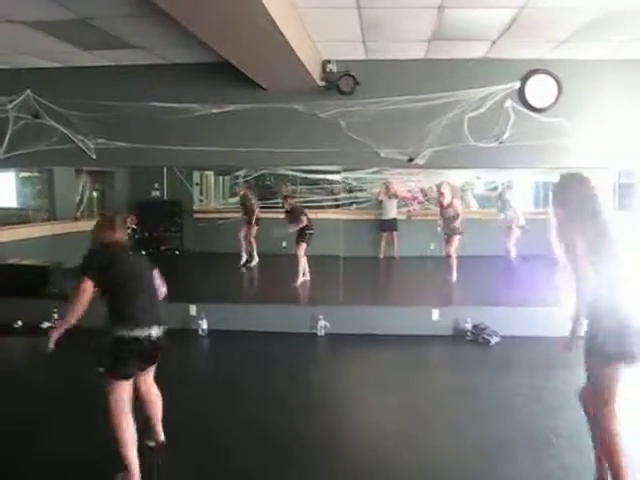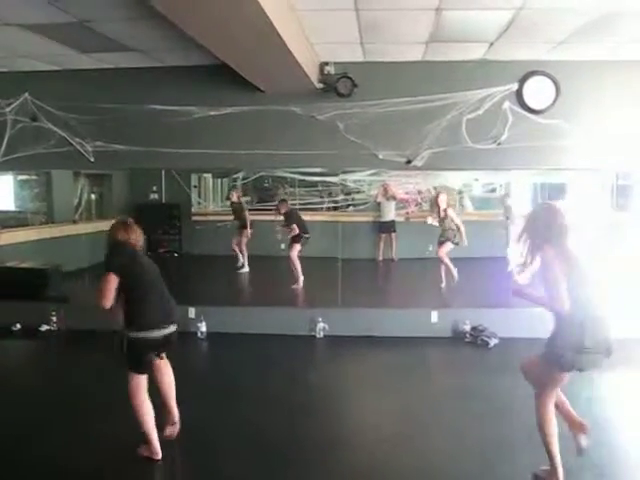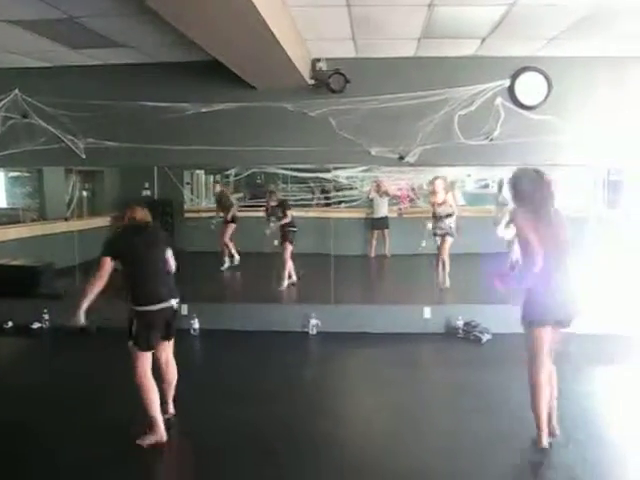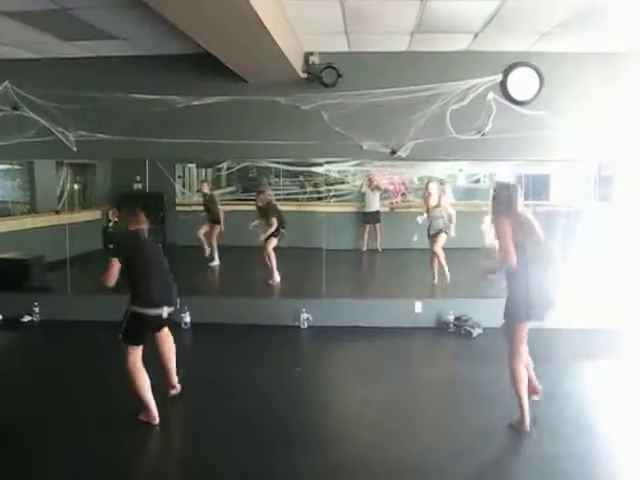
dt=0.3s
person 1, frame 1
left shoulder: (572, 230)
right shoulder: (598, 226)
left elbow: (586, 281)
left wrist: (575, 325)
left hip: (606, 325)
left knee: (604, 412)
right knee: (590, 396)
person 1, frame 2
left shoulder: (548, 254)
right shoulder: (563, 252)
left elbow: (562, 305)
left wrist: (526, 295)
left hip: (573, 333)
right hip: (593, 331)
left knee: (544, 398)
right knee: (532, 369)
right ankle: (575, 423)
person 1, frame 3
left shoulder: (523, 216)
right shoulder: (554, 215)
left elbow: (535, 261)
right elbow: (563, 253)
left wrist: (523, 284)
left hip: (543, 295)
right hip: (563, 293)
left knee: (537, 364)
right knee: (546, 360)
left ankle: (542, 434)
right ankle: (552, 423)
person 1, frame 4
left shoulder: (503, 221)
right shoulder: (528, 220)
left elbow: (510, 261)
right elbow: (541, 257)
left hip: (524, 290)
right hip: (541, 289)
left knee: (517, 354)
right knee: (516, 338)
left ankle: (524, 419)
right ankle: (533, 385)
person 2, frame 1
left shoulder: (96, 258)
right shoulder: (136, 256)
left elbow: (78, 307)
right elbow: (161, 290)
left wrist: (56, 331)
left hip: (129, 331)
right hip: (154, 326)
left knee: (119, 402)
right knee: (146, 382)
right ankle: (157, 433)
person 2, frame 2
left shoulder: (115, 254)
right shoulder: (141, 257)
left elbow: (106, 301)
left hip: (142, 328)
right hip: (168, 321)
left knee: (137, 388)
right knee: (159, 360)
left ankle: (153, 447)
right ankle: (173, 416)
person 2, frame 3
left shoulder: (116, 240)
right shoulder: (157, 232)
left elbow: (100, 278)
left wrist: (82, 307)
left hip: (146, 305)
right hip: (171, 300)
left knee: (142, 369)
right knee: (166, 356)
left ankle: (158, 430)
right ankle: (169, 405)
person 2, frame 4
left shoulder: (124, 243)
right shoulder: (152, 244)
left elbow: (110, 281)
left hip: (144, 307)
right hip: (167, 303)
left knee: (133, 360)
right knee: (162, 332)
left ankle: (152, 413)
right ankle: (173, 381)
